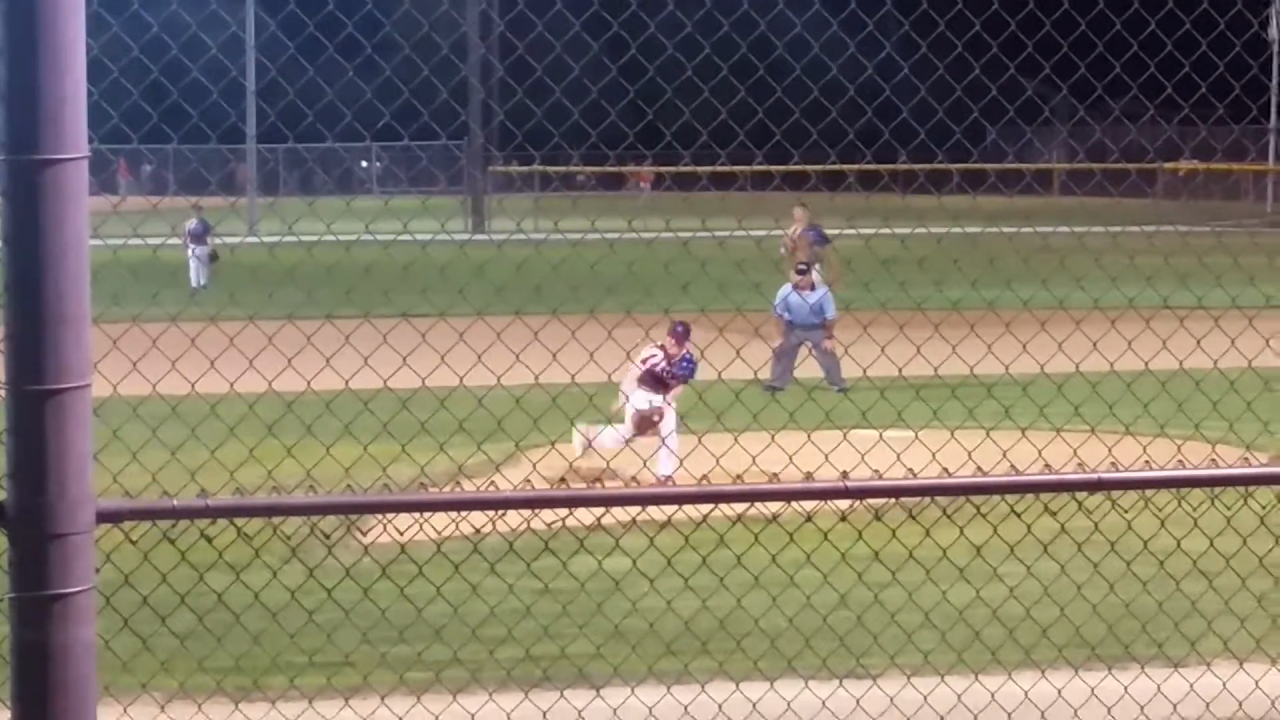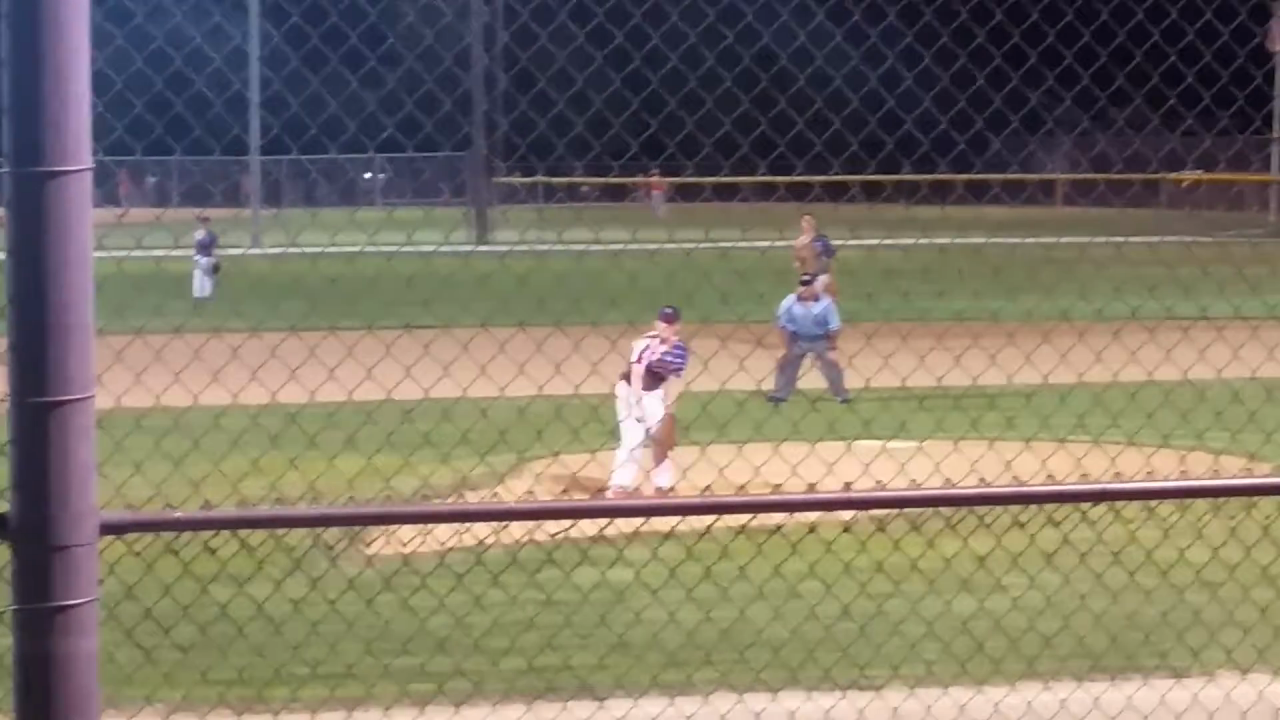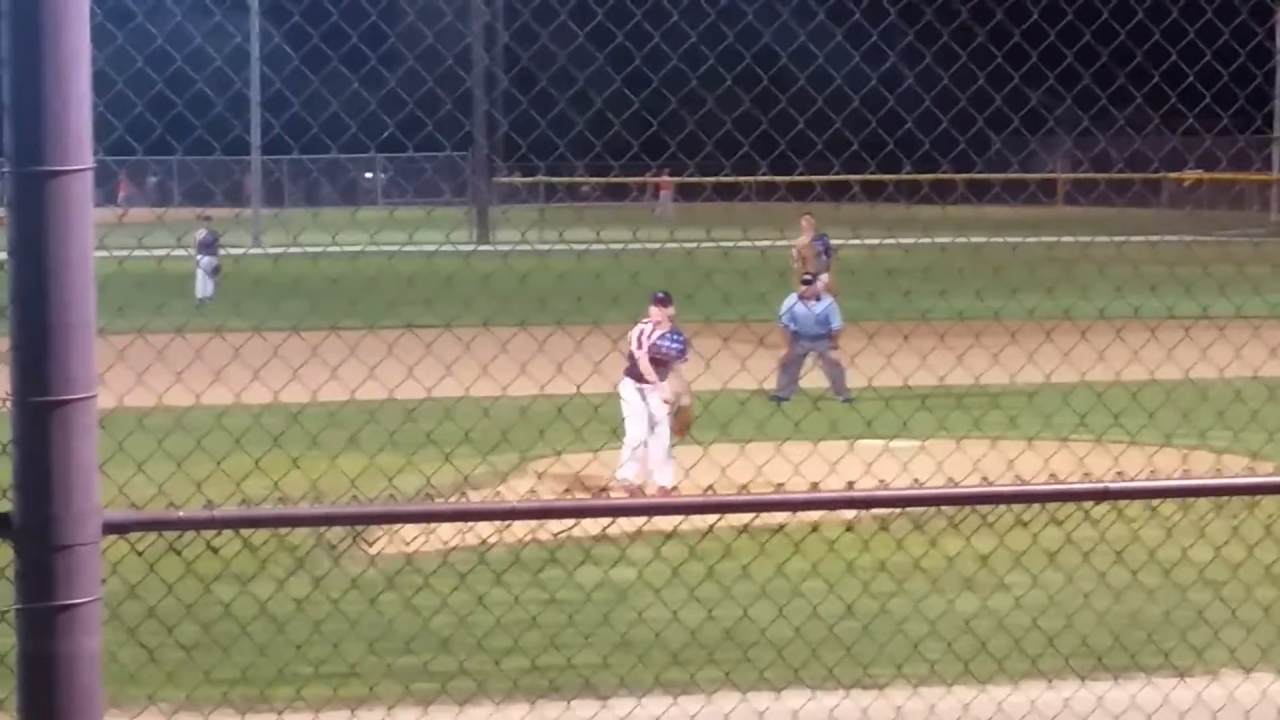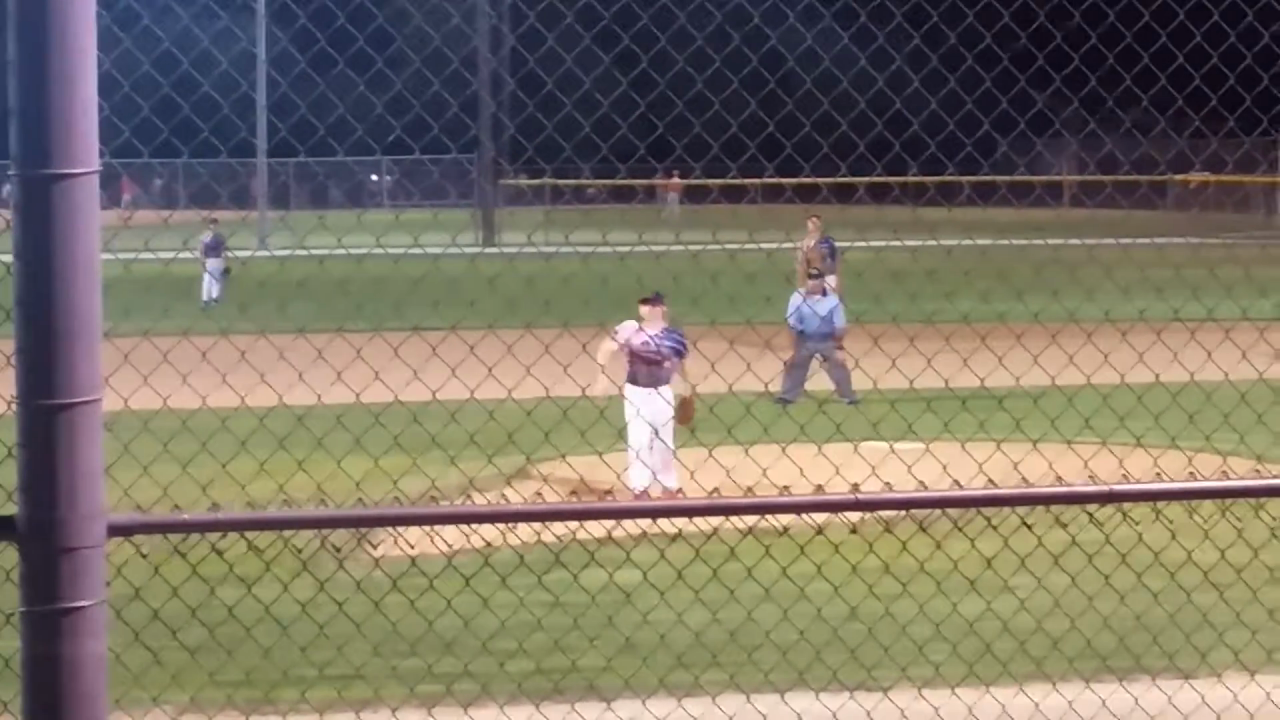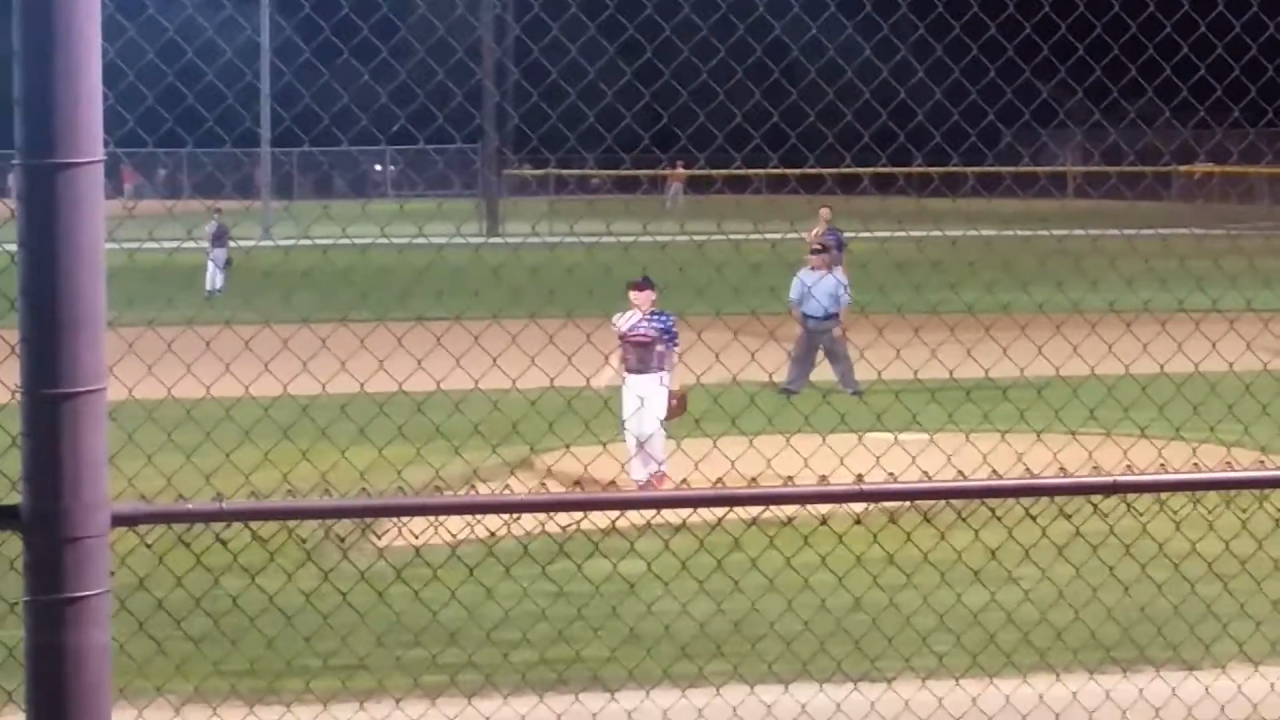
dt=0.3s
person 1, frame 1
left shoulder: (689, 362)
right shoulder: (654, 352)
left elbow: (680, 385)
right elbow: (632, 375)
left wrist: (664, 405)
right wrist: (623, 398)
left hip: (664, 394)
right hip: (641, 390)
left knee: (670, 432)
right knee: (629, 430)
left ankle: (665, 474)
right ankle: (587, 436)
person 1, frame 2
left shoulder: (681, 351)
right shoulder: (646, 343)
left elbow: (674, 380)
right elbow: (636, 374)
left wrist: (669, 407)
right wrist: (637, 402)
left hip: (654, 393)
right hip: (631, 391)
left knee: (661, 438)
right knee: (632, 439)
left ankle: (662, 484)
right ankle: (621, 484)
person 1, frame 3
left shoulder: (678, 338)
right shoulder: (641, 330)
left elbow: (677, 368)
right elbow: (643, 363)
left wrist: (682, 392)
right wrist: (662, 388)
left hip: (659, 388)
right hip: (634, 386)
left knee: (661, 436)
right knee: (636, 435)
left ankle: (664, 482)
right ankle: (628, 479)
person 1, frame 4
left shoulder: (674, 337)
right shoulder: (630, 330)
left elbow: (680, 363)
right elbow: (606, 348)
right wrist: (602, 375)
left hip: (661, 393)
right hip: (635, 392)
left knee: (664, 440)
right knee: (638, 440)
left ankle: (669, 485)
right ankle: (639, 486)
person 1, frame 5
left shoulder: (664, 320)
right shoulder: (622, 319)
left elbow: (674, 352)
right elbow: (619, 353)
left wrist: (674, 383)
right wrist: (605, 375)
left hip: (656, 381)
right hip: (631, 381)
left knee: (652, 427)
right knee: (632, 430)
left ankle: (658, 469)
right ankle: (641, 477)
